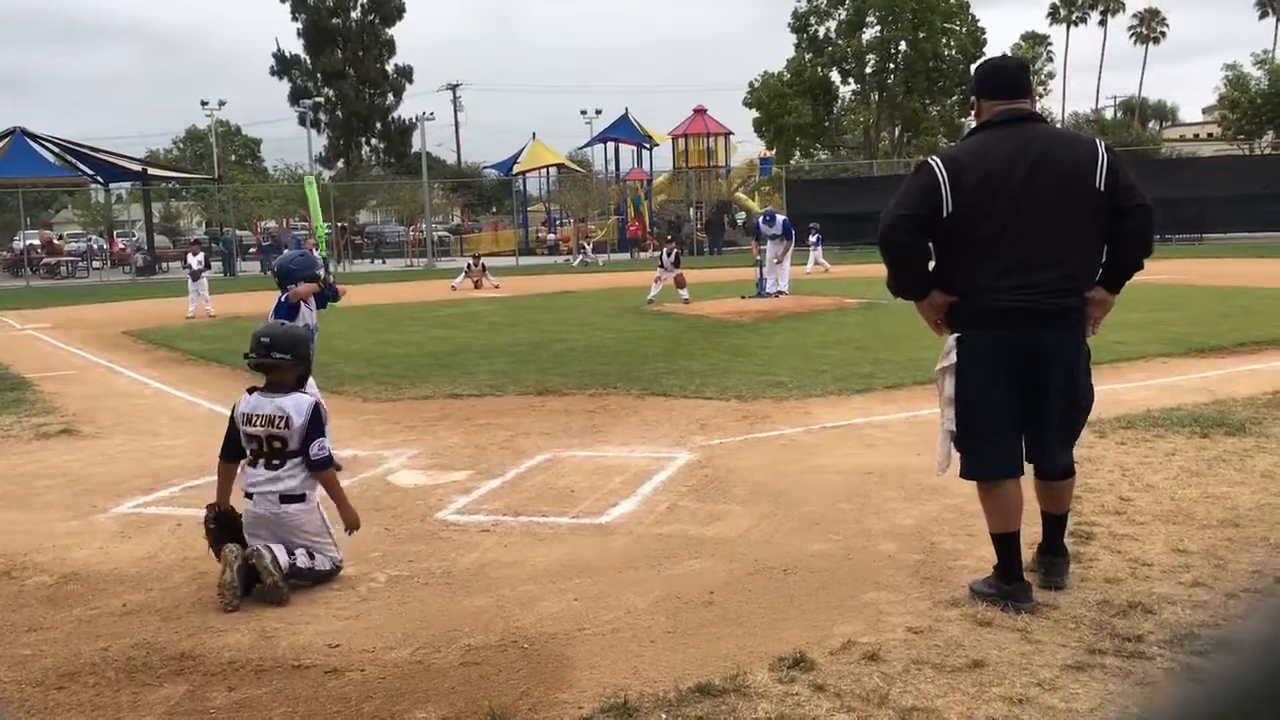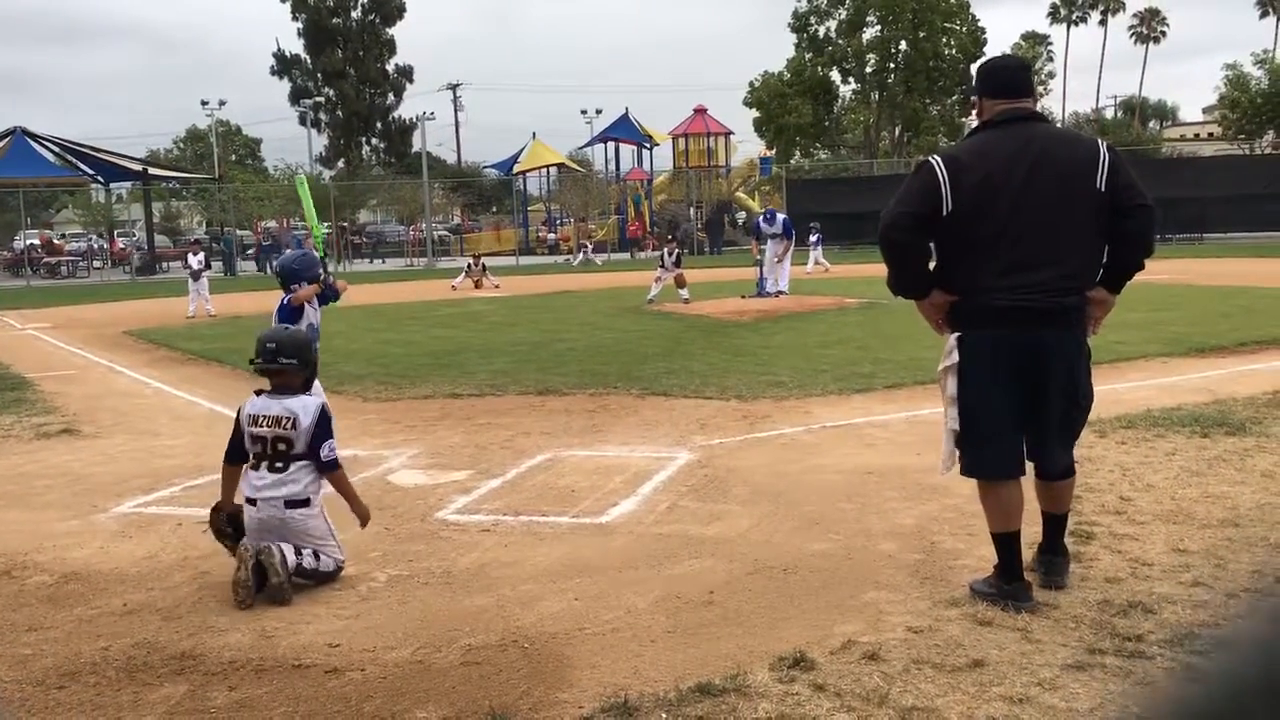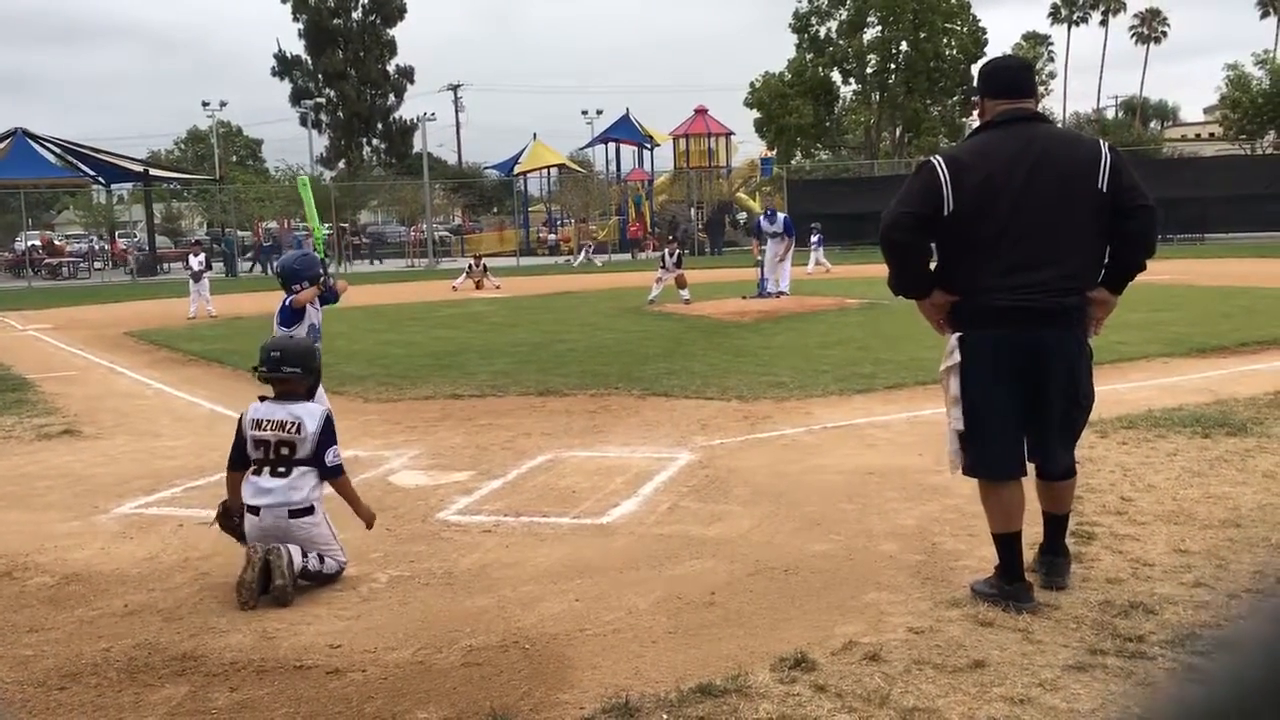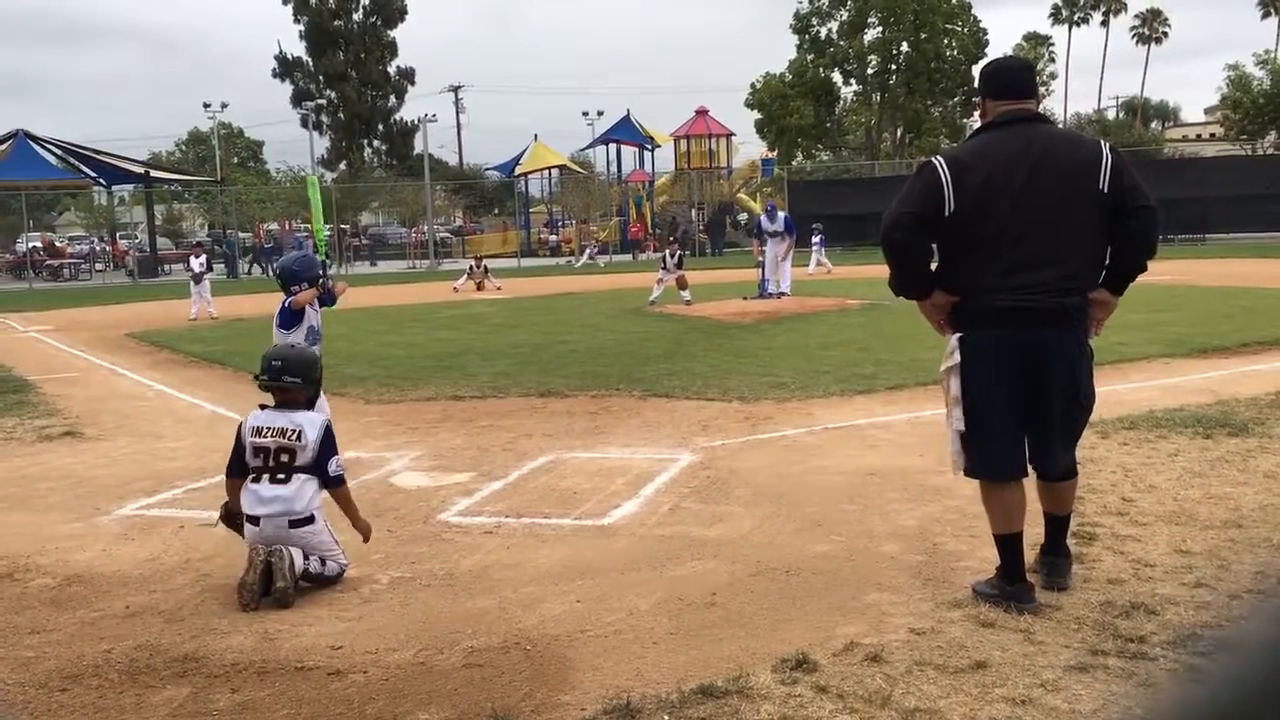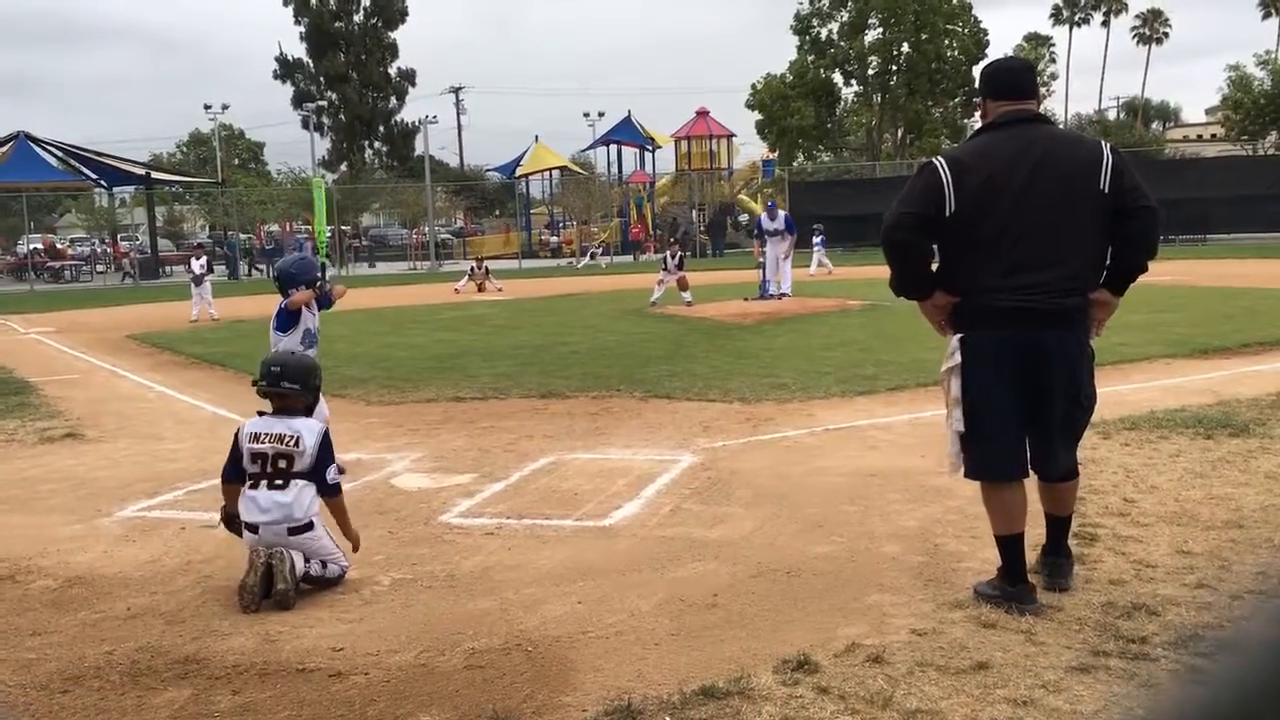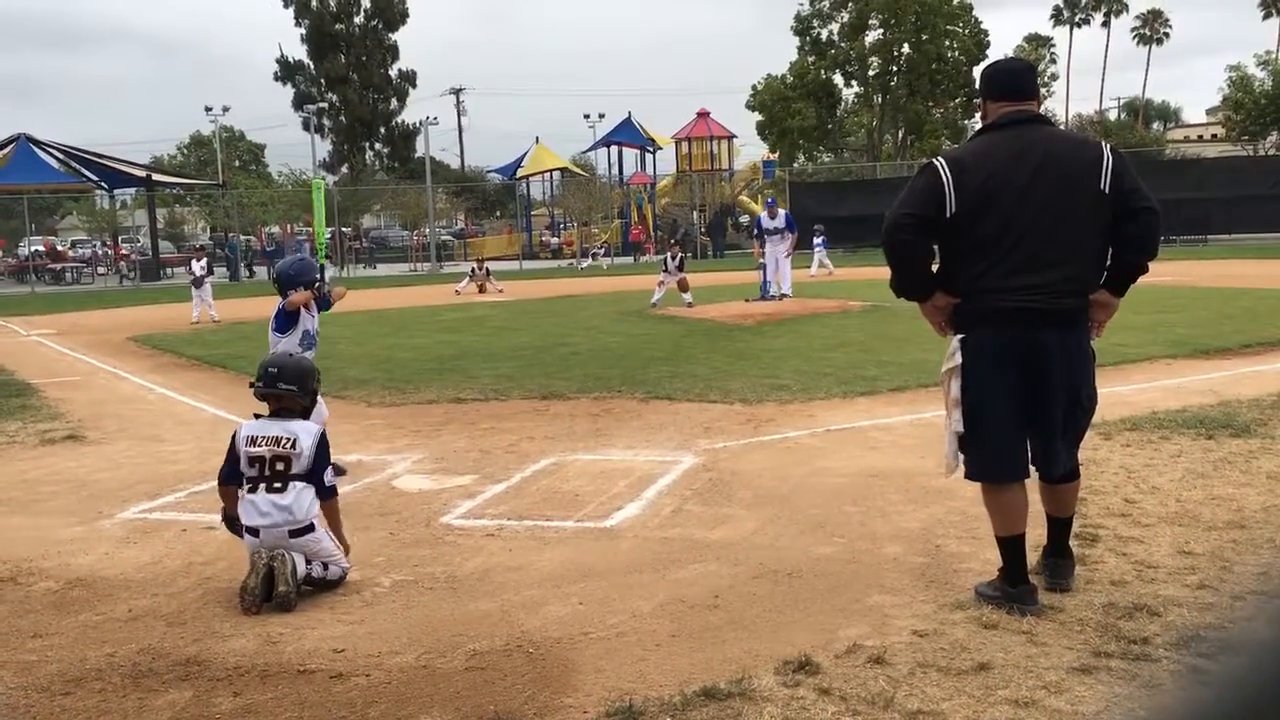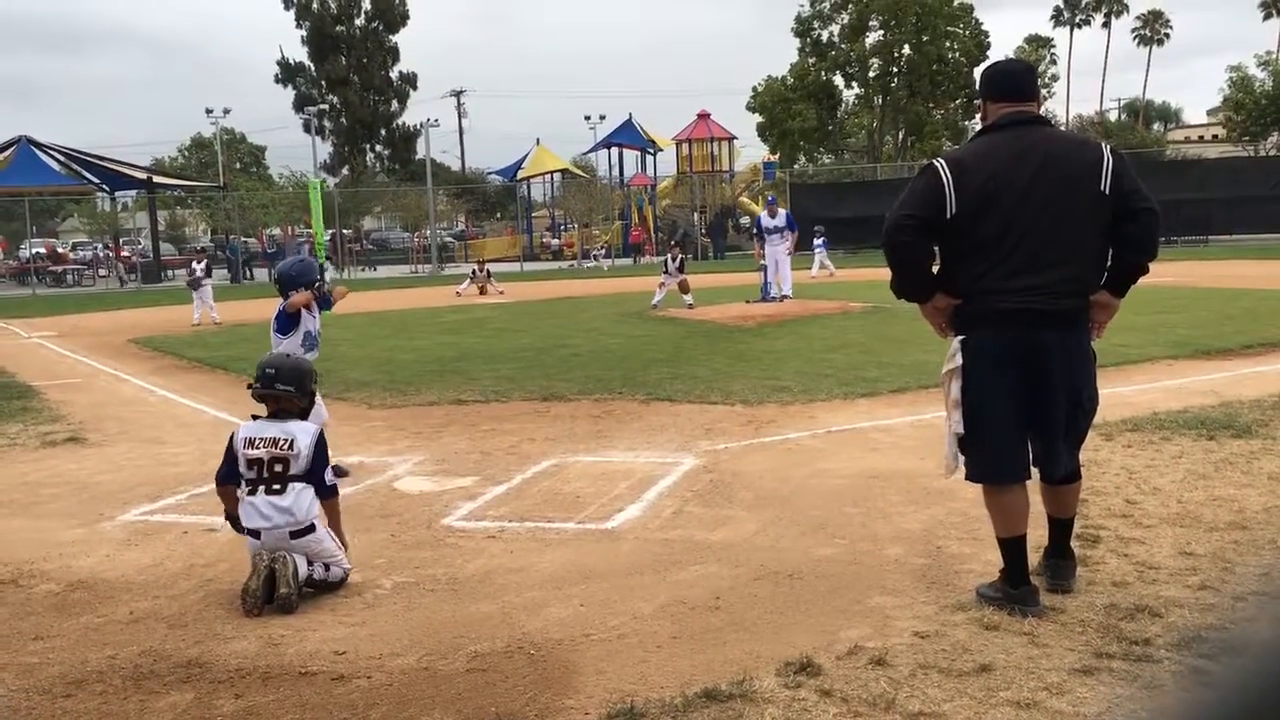
dt=0.1s
person 1, frame 1
left shoulder: (951, 165)
right shoulder: (1090, 154)
left elbow: (897, 231)
right elbow: (1138, 218)
left wrist: (922, 292)
right wrist: (1108, 285)
left hip: (984, 332)
right hip: (1062, 328)
left knee: (994, 456)
right knee: (1055, 450)
left ankle: (1010, 579)
right ankle: (1053, 556)
person 1, frame 2
left shoulder: (952, 165)
right shoulder: (1092, 155)
left elbow: (897, 230)
right elbow: (1139, 218)
left wrist: (922, 291)
right wrist: (1109, 285)
left hip: (984, 331)
right hip: (1063, 327)
left knee: (994, 456)
right knee: (1055, 449)
left ankle: (1010, 578)
right ankle: (1053, 556)
person 1, frame 3
left shoulder: (953, 165)
right shoulder: (1093, 155)
left elbow: (898, 230)
right elbow: (1141, 219)
left wrist: (923, 291)
right wrist: (1110, 285)
left hip: (985, 332)
right hip: (1063, 328)
left knee: (996, 457)
right knee: (1056, 450)
left ankle: (1011, 579)
right ankle: (1054, 557)
person 1, frame 4
left shoulder: (954, 166)
right shoulder: (1094, 156)
left elbow: (899, 230)
right elbow: (1142, 219)
left wrist: (925, 292)
right wrist: (1111, 286)
left hip: (986, 332)
right hip: (1065, 327)
left knee: (997, 458)
right knee: (1058, 450)
left ankle: (1013, 580)
right ankle: (1055, 558)
person 1, frame 5
left shoulder: (955, 166)
right shoulder: (1094, 156)
left elbow: (900, 230)
right elbow: (1142, 219)
left wrist: (925, 292)
right wrist: (1112, 287)
left hip: (986, 333)
right hip: (1066, 328)
left knee: (998, 459)
right knee: (1059, 451)
left ankle: (1014, 580)
right ankle: (1056, 558)
person 1, frame 6
left shoulder: (955, 166)
right shoulder: (1095, 156)
left elbow: (900, 230)
right elbow: (1143, 220)
left wrist: (926, 292)
right wrist: (1112, 287)
left hip: (987, 333)
right hip: (1066, 328)
left knee: (999, 460)
right knee: (1059, 452)
left ankle: (1015, 582)
right ankle: (1058, 558)
person 1, frame 7
left shoulder: (956, 168)
right shoulder: (1095, 157)
left elbow: (901, 232)
right elbow: (1144, 220)
left wrist: (927, 294)
right wrist: (1113, 288)
left hip: (987, 335)
right hip: (1067, 330)
left knee: (1000, 462)
right knee: (1061, 454)
left ankle: (1017, 583)
right ankle: (1060, 560)
person 2, frame 1
left shoulder: (243, 405)
right shoulder: (307, 406)
left elbow: (228, 459)
right elbow: (321, 466)
left wrist: (222, 506)
right wrist: (345, 507)
left hip: (255, 506)
right hip: (295, 505)
left knee: (270, 562)
right knee: (329, 563)
left ankle: (244, 564)
right ankle: (278, 560)
person 2, frame 2
left shoulder: (248, 409)
right shoulder: (313, 409)
left elbow: (232, 463)
right elbow: (329, 467)
left wrist: (226, 505)
right wrist: (356, 504)
left hip: (256, 508)
right hip: (298, 508)
left knee: (263, 561)
right knee: (332, 563)
left ankle: (256, 562)
right ankle: (287, 559)
person 2, frame 3
left shoulder: (251, 414)
right shoulder: (317, 416)
left elbow: (235, 468)
right elbow: (333, 473)
left wrist: (234, 507)
right wrist: (360, 508)
left hip: (257, 516)
right hip: (301, 516)
left knee: (269, 562)
right knee: (334, 565)
left ankle: (263, 562)
right ankle: (293, 560)
person 2, frame 4
left shoulder: (250, 422)
right shoulder: (317, 424)
left elbow: (234, 476)
right elbow: (334, 482)
left wrist: (237, 510)
right wrist: (356, 519)
left hip: (256, 525)
right hip: (300, 523)
right knee: (336, 566)
left ankle: (263, 568)
right ankle: (294, 561)
person 2, frame 5
left shoulder: (247, 429)
right shoulder: (315, 431)
left elbow: (229, 482)
right elbow: (330, 490)
left wrist: (234, 515)
right wrist: (347, 529)
left hip: (255, 532)
right hip: (299, 529)
left knee: (270, 571)
right knee: (337, 568)
left ankle: (265, 570)
right ankle: (295, 566)
person 2, frame 6
left shoulder: (244, 431)
right shoulder: (312, 433)
left elbow: (226, 485)
right elbow: (327, 493)
left wrist: (236, 515)
right wrist: (338, 533)
left hip: (255, 534)
right hip: (299, 531)
left knee: (264, 554)
right knee: (338, 570)
left ankle: (265, 572)
right ankle: (295, 568)
person 2, frame 7
left shoulder: (242, 433)
right shoulder: (311, 434)
left elbow: (224, 485)
right elbow: (327, 492)
left wrist: (238, 514)
right wrist: (338, 532)
left hip: (256, 536)
right hip: (300, 532)
left knee: (266, 556)
right knee: (339, 571)
left ankle: (267, 575)
right ankle: (296, 570)
person 3, frame 1
left shoulder: (311, 299)
right shoulder: (286, 302)
left elbow: (340, 291)
right elbow: (297, 292)
left wrist: (331, 288)
right wrist: (322, 285)
person 3, frame 2
left shoulder: (313, 299)
right shoulder: (289, 304)
left elbow: (341, 285)
right elbow: (298, 296)
left wrist: (332, 287)
right wrist: (321, 285)
person 3, frame 3
left shoulder: (314, 299)
right shoulder: (290, 305)
left elbow: (342, 285)
right elbow: (300, 299)
left wrist: (331, 288)
right wrist: (321, 287)
person 3, frame 4
left shoulder: (313, 301)
right shoulder: (290, 307)
left elbow: (341, 286)
right elbow: (299, 300)
left wrist: (330, 290)
right wrist: (320, 289)
left knee: (321, 416)
person 3, frame 5
left shoulder: (312, 303)
right shoulder: (287, 309)
left elbow: (341, 290)
right elbow: (295, 300)
left wrist: (327, 292)
right wrist: (317, 291)
left knee: (320, 419)
person 3, frame 6
left shoulder: (312, 303)
right shoulder: (287, 310)
left elbow: (341, 291)
right elbow: (293, 300)
left wrist: (325, 294)
right wrist: (315, 292)
left knee: (319, 417)
person 3, frame 7
left shoulder: (313, 304)
right shoulder: (288, 312)
left elbow: (342, 291)
right elbow: (293, 302)
left wrist: (325, 293)
right wrist: (315, 292)
left knee: (319, 418)
